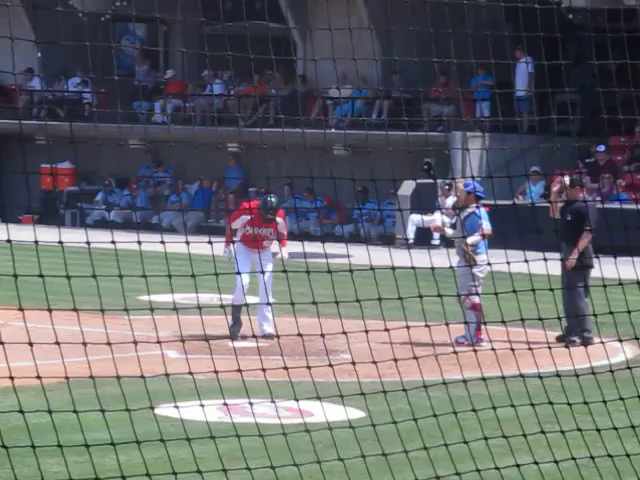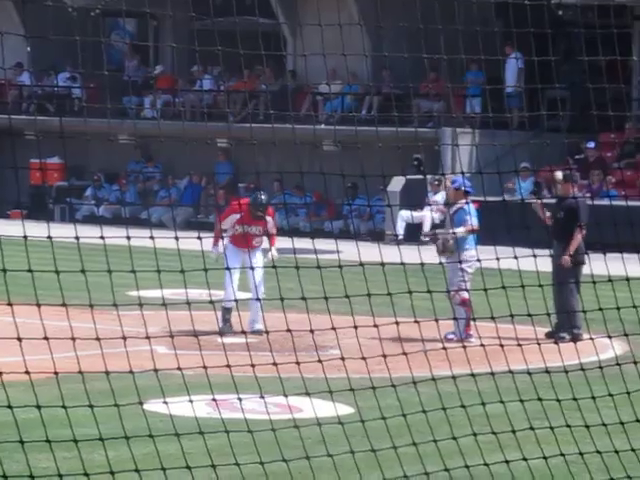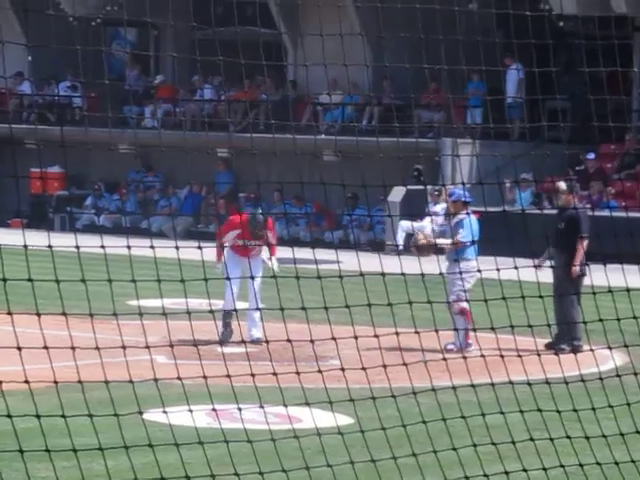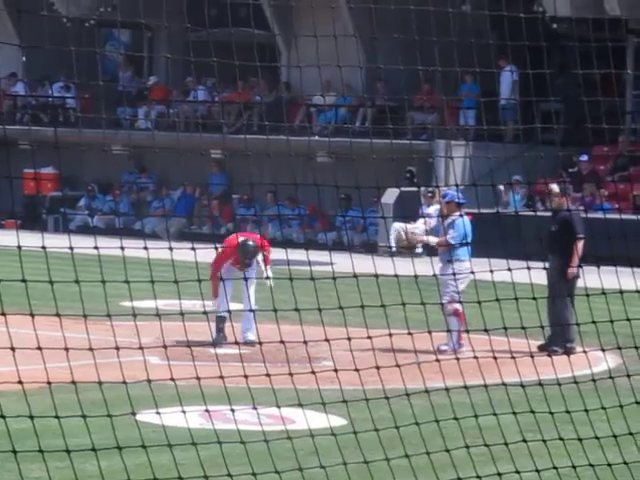
dt=0.2s
person 1, frame 1
left shoulder: (587, 206)
right shoulder: (568, 204)
left elbow: (588, 234)
right elbow: (555, 215)
left wrist: (575, 254)
right wrist: (555, 195)
left hip: (580, 255)
right hip: (567, 253)
left knee: (579, 294)
right knee: (568, 294)
left ankle: (585, 334)
right ankle: (572, 331)
person 1, frame 2
left shoulder: (578, 202)
right shoulder: (560, 201)
left elbow: (580, 230)
right elbow: (552, 222)
left wrist: (569, 253)
right wrist: (540, 210)
left hip: (571, 252)
right hip: (558, 250)
left knee: (570, 291)
right knee: (559, 290)
left ankle: (575, 331)
right ankle: (561, 327)
person 1, frame 3
left shoulder: (578, 213)
right shoulder: (561, 212)
left elbow: (583, 240)
left wrist: (577, 263)
right wrist: (545, 257)
left hip: (571, 264)
right hip: (559, 262)
left knee: (570, 302)
right knee: (559, 301)
left ankle: (575, 342)
right ankle: (561, 338)
person 1, frame 4
left shoulder: (572, 215)
right shoulder: (555, 214)
left elbow: (579, 240)
left wrist: (574, 265)
left hip: (566, 265)
right hip: (554, 264)
left knee: (564, 304)
right knee: (553, 303)
left ankle: (568, 344)
right ankle: (555, 340)
person 2, frame 1
left shoulder: (477, 212)
right shoulder: (465, 213)
left elbow: (487, 231)
left wrist: (470, 241)
right wrist: (444, 229)
left hip: (474, 260)
right hip: (466, 259)
left knee: (471, 297)
right knee: (464, 297)
left ankle: (477, 336)
right ankle: (469, 334)
person 2, frame 2
left shoulder: (466, 208)
right shoulder: (455, 208)
left elbow: (473, 227)
left wrist: (451, 233)
left hip: (463, 255)
right hip: (454, 255)
left knee: (460, 292)
right knee: (454, 292)
left ankle: (466, 332)
right ankle: (460, 330)
person 2, frame 3
left shoulder: (467, 219)
right shoulder: (456, 219)
left elbow: (459, 241)
right elbow: (450, 238)
left wrist: (437, 241)
left hip: (464, 265)
right hip: (456, 265)
left knee: (458, 302)
right knee: (455, 302)
left ankle: (465, 342)
right ankle: (460, 340)
person 2, frame 4
left shoulder: (461, 221)
right shoulder: (448, 220)
left elbow: (446, 241)
right elbow: (439, 237)
left wrist: (425, 238)
left hip: (457, 266)
right hip: (449, 266)
left knee: (451, 303)
right knee: (449, 304)
left ankle: (457, 343)
right ankle: (454, 342)
person 3, frame 1
left shoulder: (279, 216)
right shoulder: (246, 210)
left elbow: (282, 232)
right elbow: (231, 225)
left wrist: (283, 247)
right wrist: (228, 245)
left hip: (264, 252)
right hip: (244, 249)
left knee: (266, 288)
right knee: (242, 283)
person 3, frame 2
left shoulder: (268, 214)
right shoulder: (236, 209)
left elbow: (272, 232)
right elbow: (220, 225)
left wrist: (272, 248)
right wrist: (216, 245)
left hip: (255, 252)
right hip: (234, 249)
left knee: (257, 288)
right knee: (231, 285)
person 3, frame 3
left shoulder: (268, 225)
right shoulder: (235, 222)
left elbow: (272, 242)
right elbow: (220, 238)
left wrist: (273, 258)
right wrist: (219, 260)
left hip: (255, 258)
right hip: (234, 256)
left knee: (255, 293)
right knee: (231, 291)
person 3, frame 4
left shoulder: (261, 243)
right shoulder: (228, 250)
left elbow: (266, 250)
right elbow: (215, 271)
left wrist: (267, 268)
right wrist: (215, 297)
left hip: (250, 260)
right hip: (228, 262)
left knee: (249, 295)
right knee: (224, 295)
